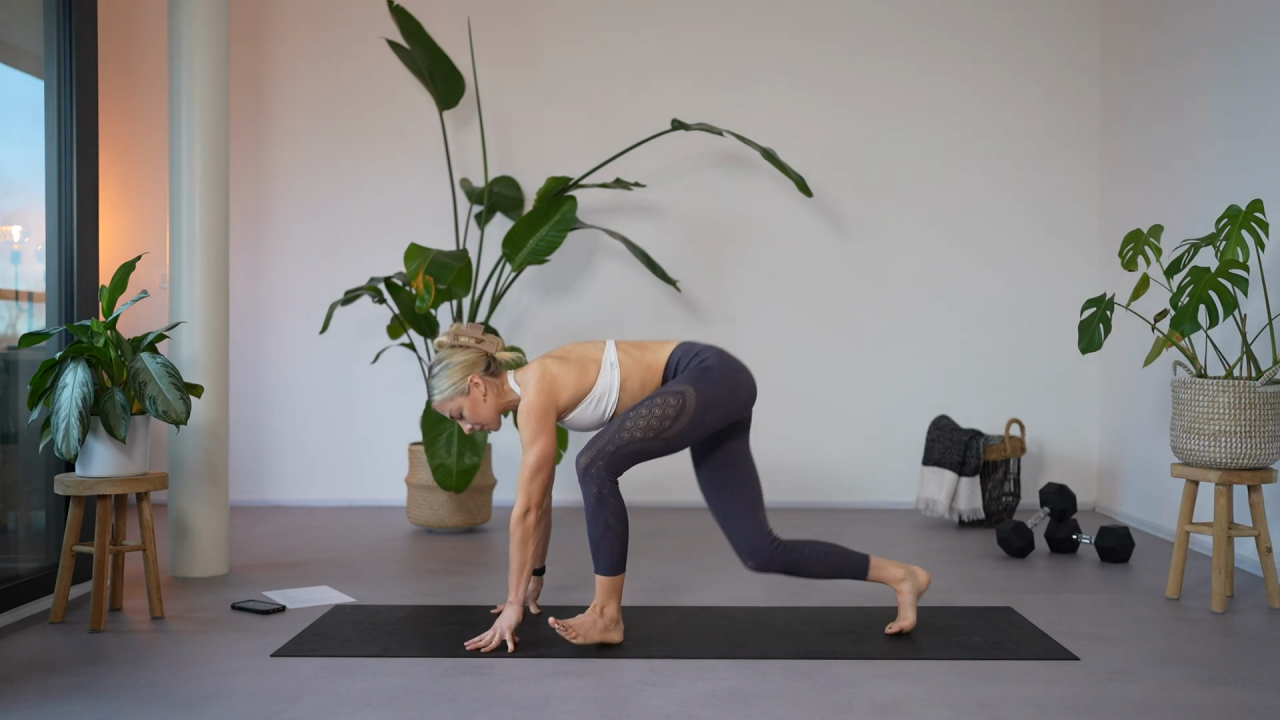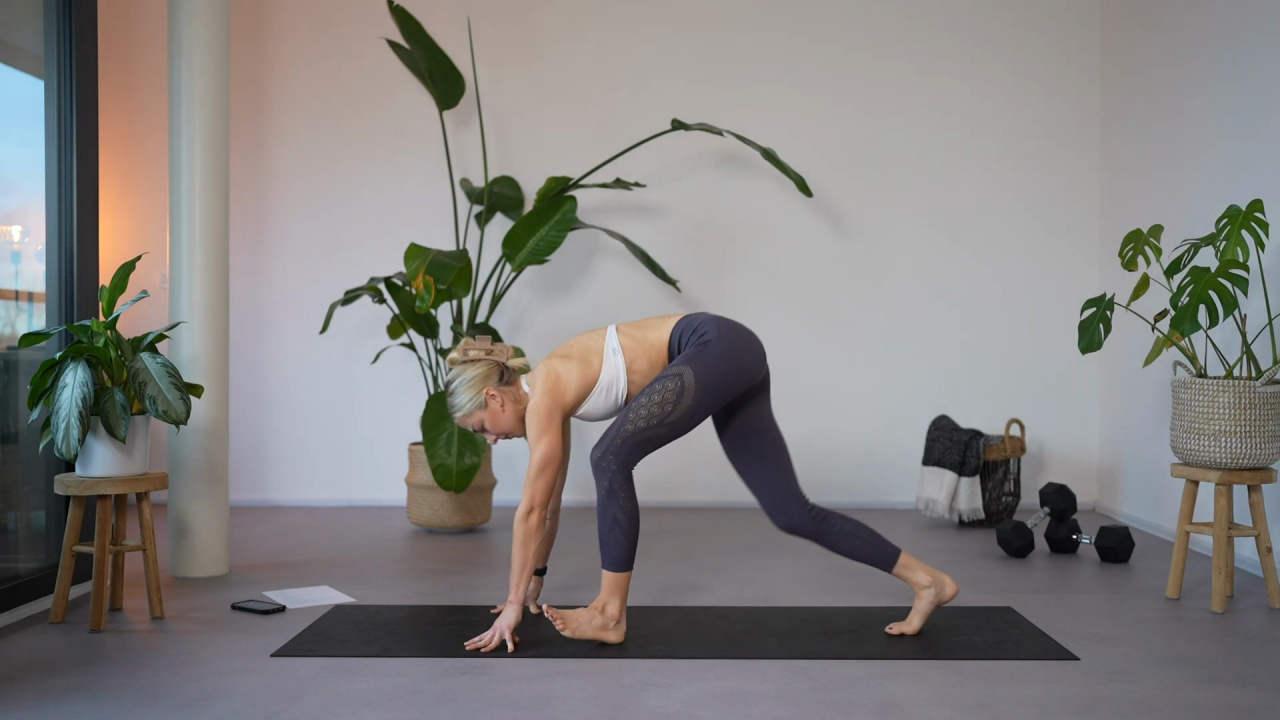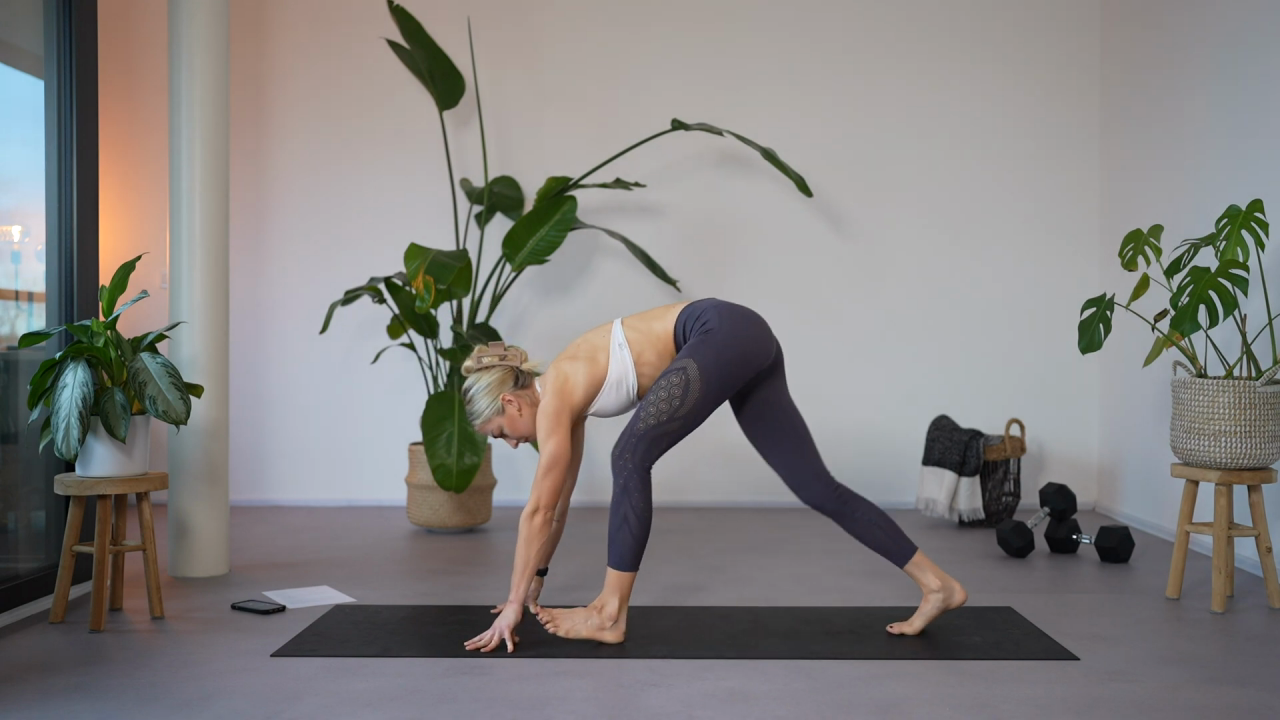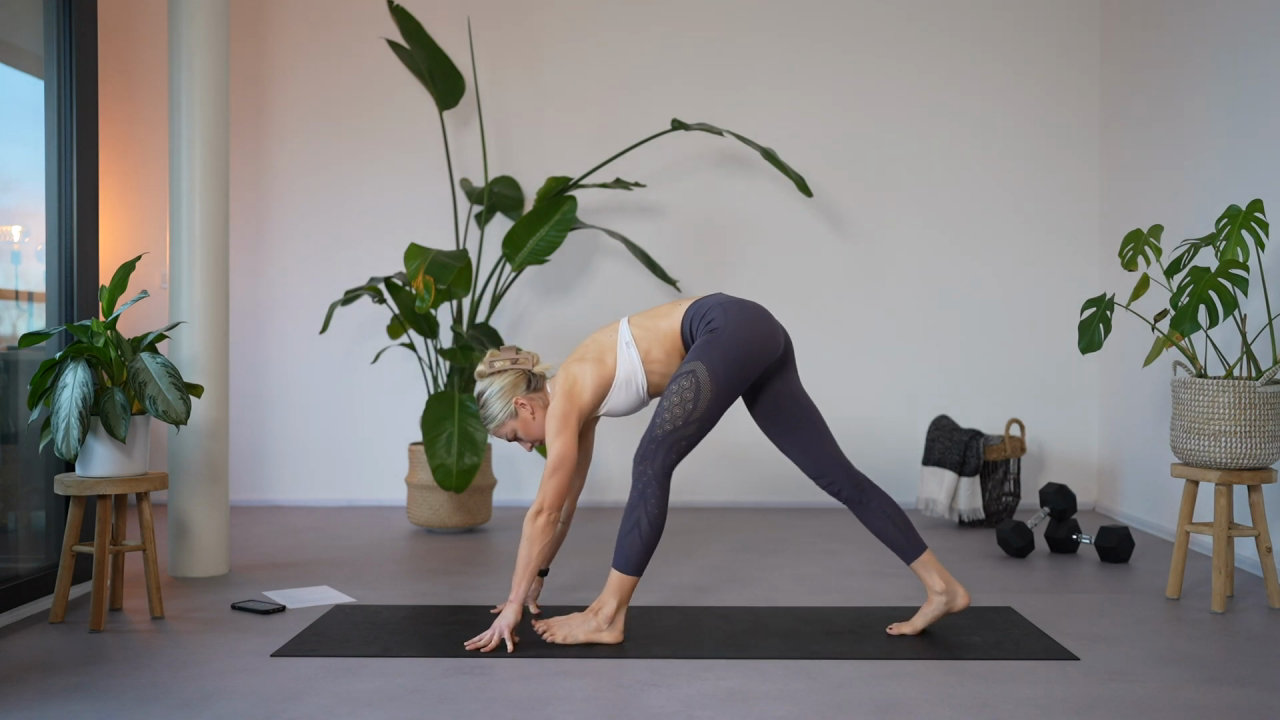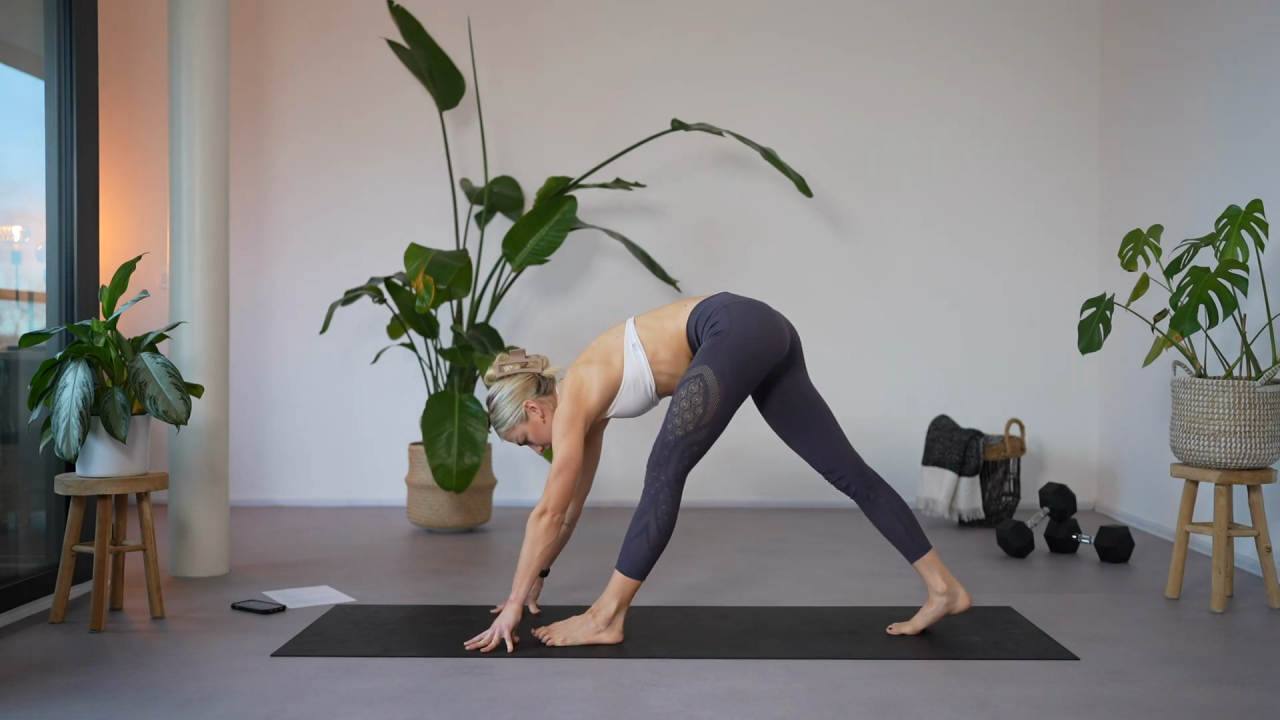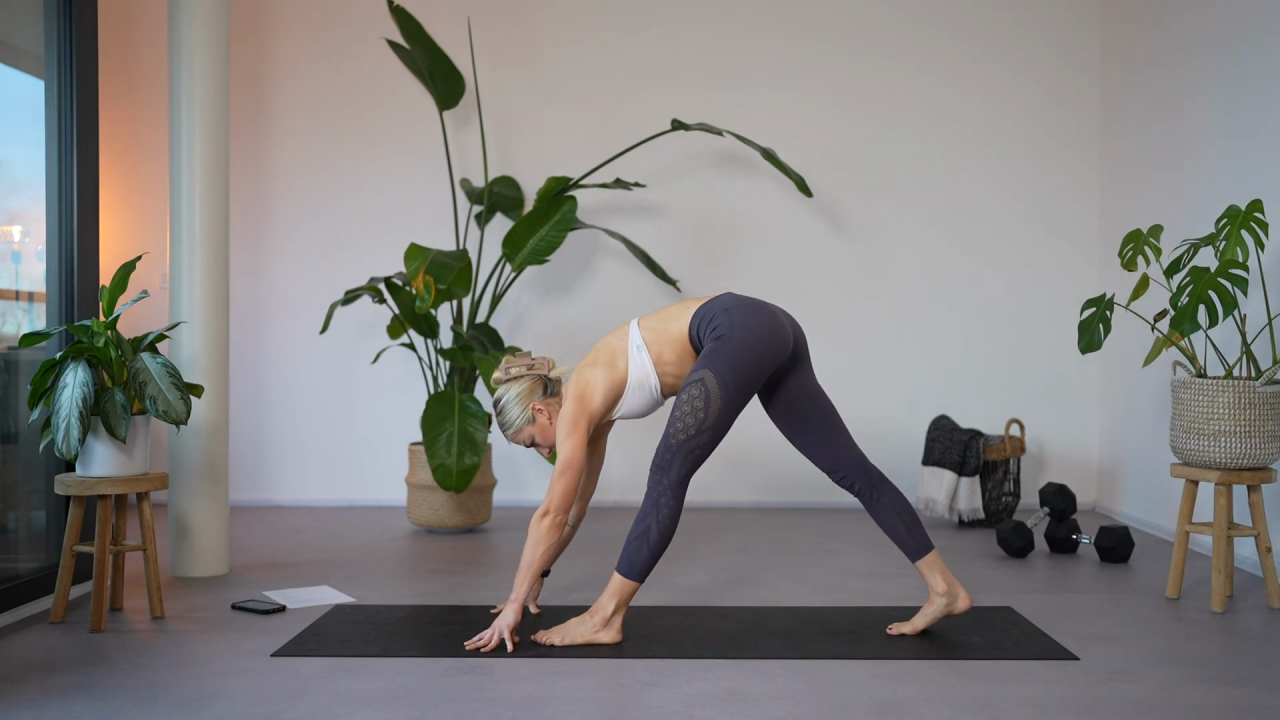
dt=0.2s
person 1, frame 1
left shoulder: (535, 393)
right shoulder: (530, 397)
left elbow: (525, 510)
right elbow: (539, 503)
left wrist: (512, 606)
right wrist: (531, 576)
left hip: (708, 375)
right hip: (710, 388)
left knee: (597, 467)
right knee: (758, 553)
left ankle: (607, 616)
right ankle: (901, 575)
person 1, frame 2
left shoulder: (542, 396)
right shoulder: (548, 396)
left elbow: (530, 510)
right elbow: (549, 501)
left wrist: (513, 605)
right wrist: (533, 576)
left hip: (716, 347)
right hip: (730, 355)
left knee: (612, 459)
right knee: (790, 512)
left ankle: (610, 614)
right ankle: (927, 580)
person 1, frame 3
left shoulder: (554, 396)
right shoulder: (567, 395)
left elbow: (538, 510)
right elbow: (559, 501)
left wrist: (514, 603)
right wrist: (535, 575)
left hip: (725, 333)
right hip: (744, 342)
left knee: (631, 457)
right knee: (814, 486)
left ankle: (609, 613)
right ankle: (936, 584)
person 1, frame 4
left shoulder: (563, 399)
right shoulder: (580, 397)
left elbow: (544, 511)
right elbow: (566, 503)
left wrist: (514, 603)
right wrist: (535, 576)
left hip: (732, 329)
right hip: (753, 334)
left knee: (653, 463)
right knee: (834, 474)
left ankle: (607, 615)
right ankle: (941, 586)
person 1, frame 5
left shoulder: (570, 401)
right shoulder: (587, 399)
left elbow: (548, 513)
right elbow: (572, 505)
left wrist: (515, 602)
right wrist: (535, 577)
left hip: (738, 329)
right hip: (762, 331)
left knee: (665, 471)
right knee: (845, 470)
left ankle: (606, 618)
right ankle: (944, 588)
person 1, frame 6
left shoulder: (576, 401)
right shoulder: (594, 400)
left elbow: (552, 514)
right elbow: (576, 507)
left wrist: (515, 600)
right wrist: (536, 578)
left hip: (741, 330)
right hip: (768, 329)
left knee: (668, 475)
right knee: (850, 469)
left ankle: (604, 617)
right ankle: (944, 588)
